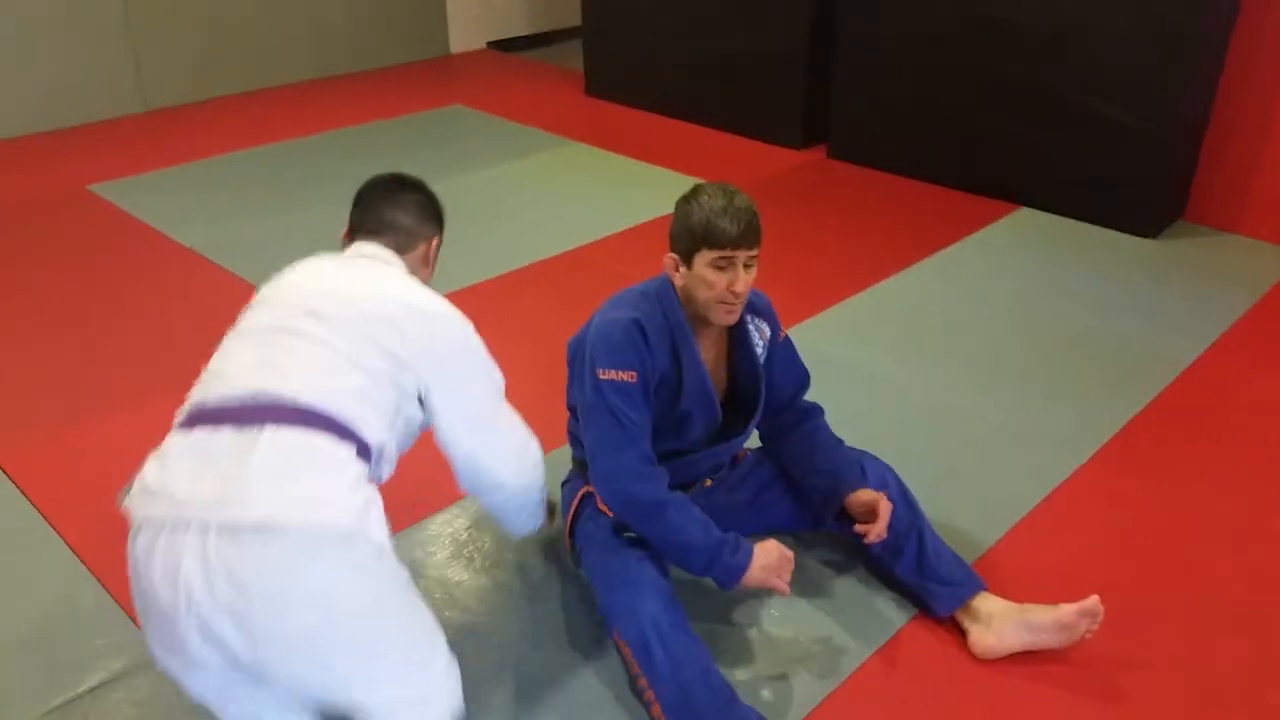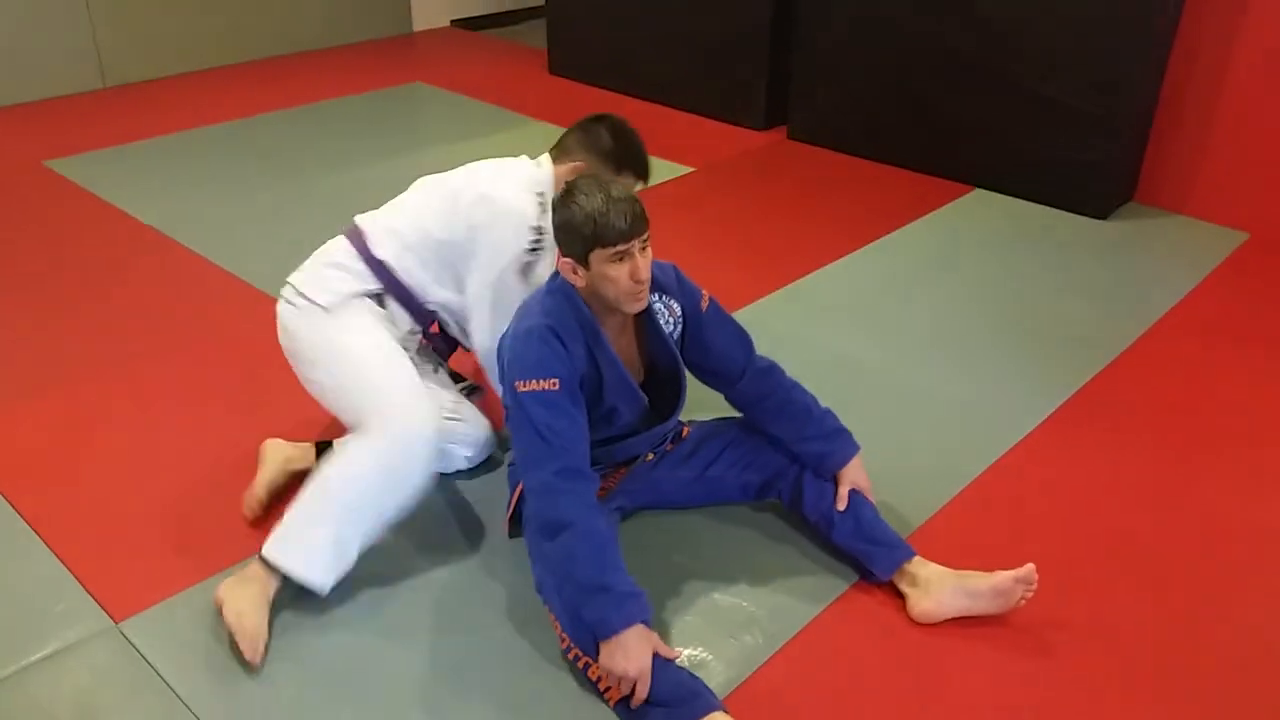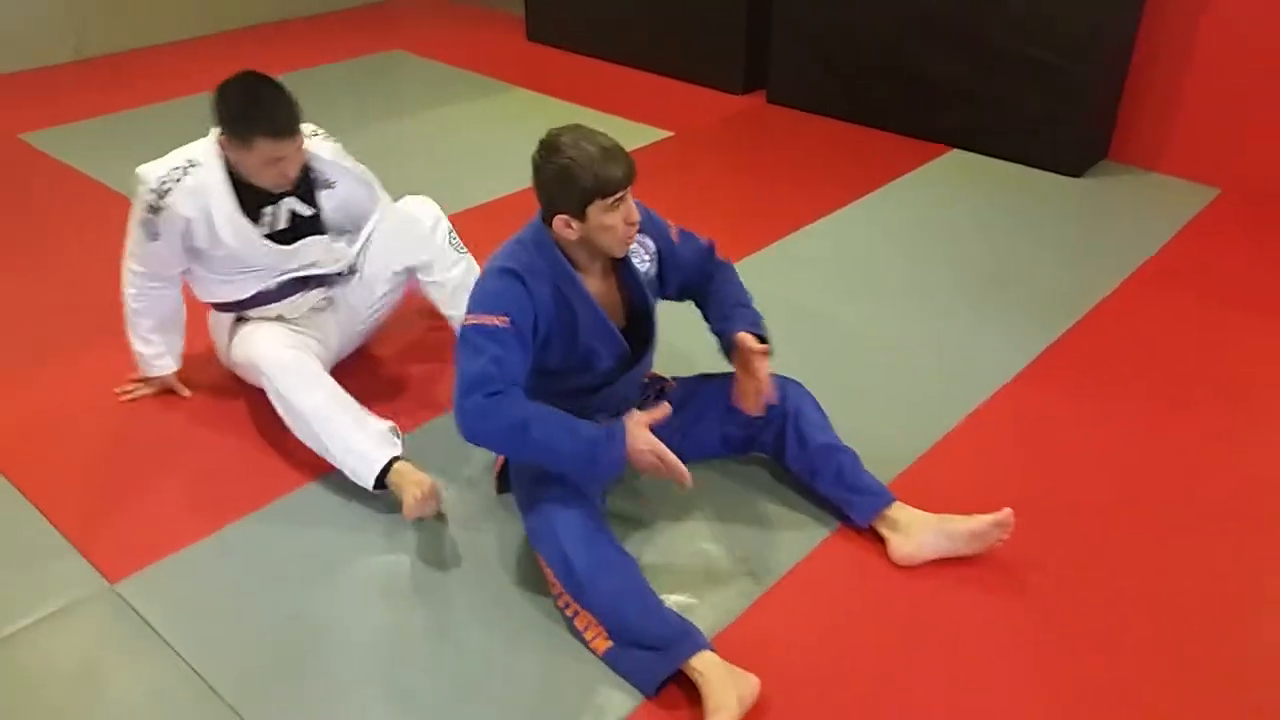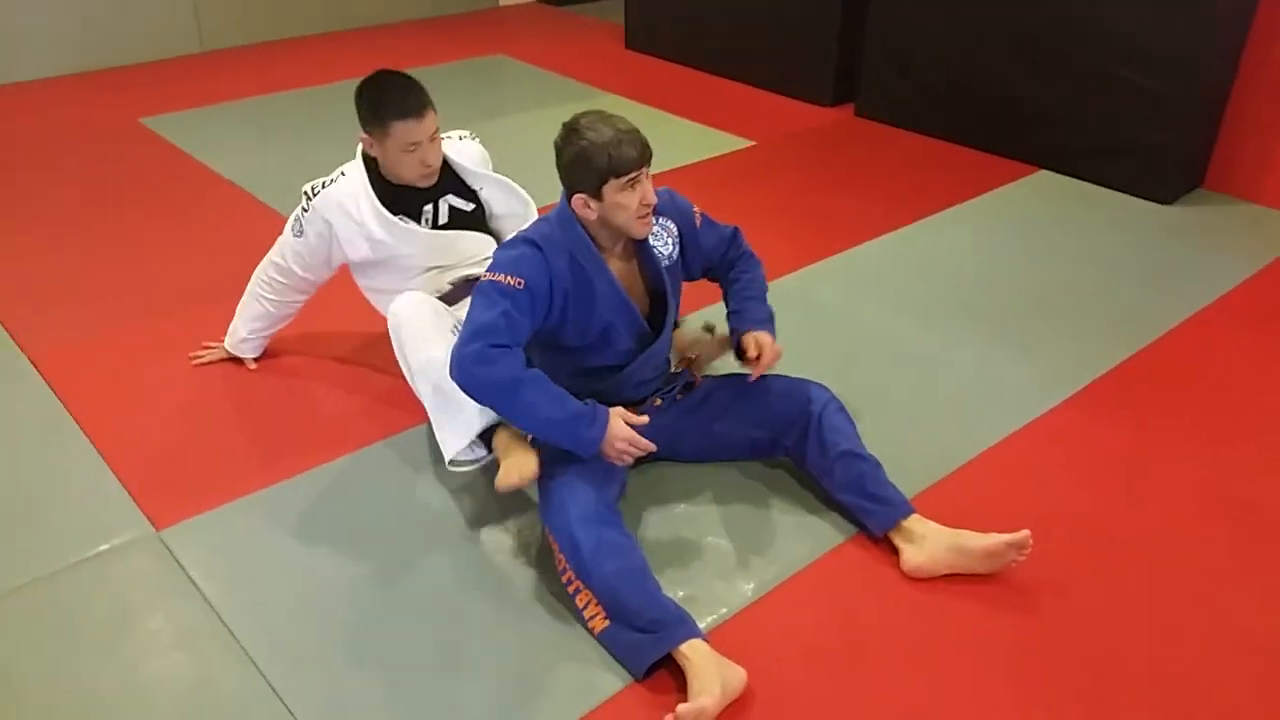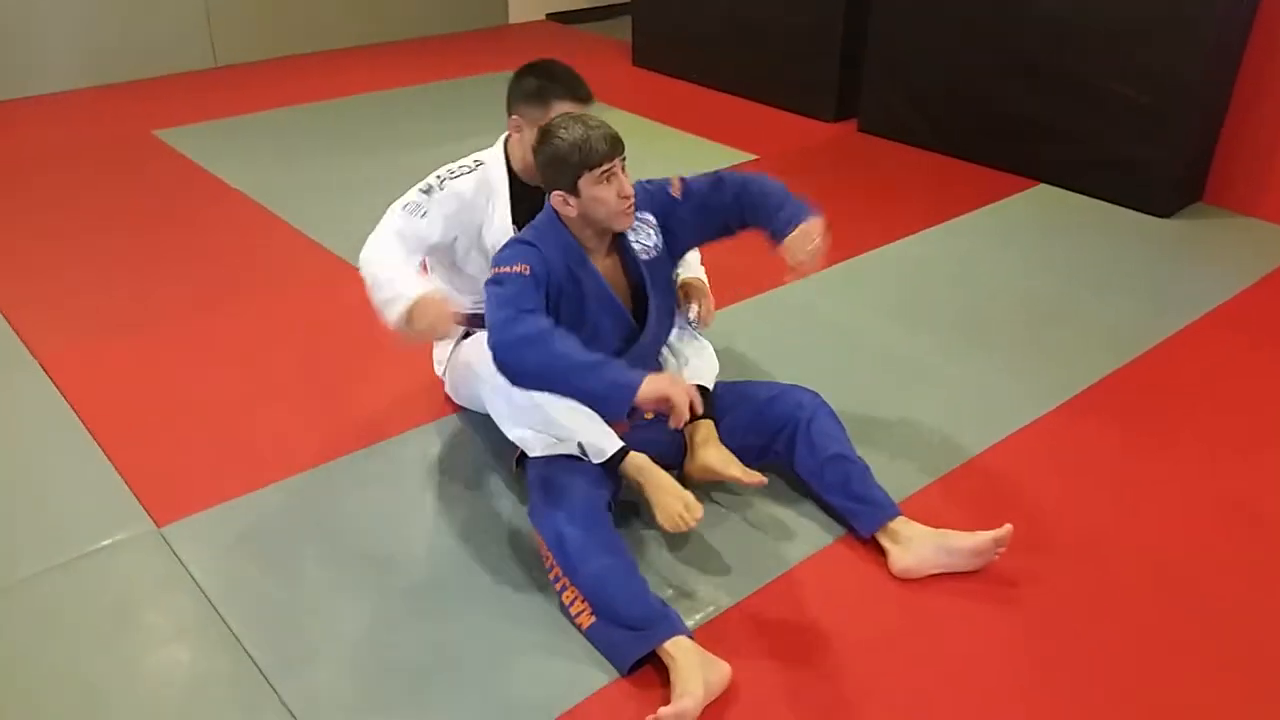
dt=1s
person 1, frame 1
left shoulder: (752, 316)
right shoulder: (621, 336)
left elbow: (789, 420)
right elbow: (626, 483)
left wrist: (847, 490)
right wrist: (734, 559)
left hip: (712, 477)
right hip: (622, 505)
left knee: (860, 475)
right knee: (641, 605)
left ankle: (980, 612)
person 1, frame 2
left shoulder: (665, 288)
right shoulder: (538, 342)
left elbow: (750, 378)
right elbow: (562, 494)
left wrist: (838, 451)
right wrist: (617, 619)
left hip: (654, 450)
right hip: (574, 483)
left knee: (793, 454)
right knee: (584, 594)
left ankle: (918, 577)
person 1, frame 3
left shoulder: (638, 232)
right shoulder: (510, 286)
left elbow: (708, 271)
right elbow: (482, 411)
left wrist: (741, 334)
right wrist: (610, 444)
left hip: (635, 408)
right hip: (561, 440)
left knee: (776, 401)
right knee: (566, 533)
left ankle: (898, 522)
right ankle: (709, 672)
person 1, frame 4
left shoulder: (665, 216)
right shoulder: (535, 260)
left elbow: (733, 254)
right elbow: (478, 361)
left wrist: (754, 323)
right wrist: (588, 427)
left hip: (662, 399)
right hip: (585, 427)
left knee: (805, 404)
right knee: (575, 512)
left ankle: (914, 534)
right ankle: (700, 662)
person 1, frame 5
left shoulder: (648, 208)
right shoulder: (527, 260)
left elbow: (733, 195)
right elbow: (520, 348)
left wrist: (795, 218)
right wrist: (634, 385)
left hip: (659, 403)
left knee: (795, 408)
right knee: (565, 516)
left ankle: (902, 535)
right ankle: (686, 659)
person 2, frame 1
left shoulder: (288, 284)
right shoulder: (427, 316)
right elbow: (509, 475)
right wrist: (532, 514)
left hip: (167, 528)
right hip: (301, 538)
person 2, frame 2
left shoulder: (530, 190)
right shoulder: (516, 213)
left elbow: (511, 319)
right elbow: (497, 343)
left hip: (395, 322)
right hip: (337, 300)
left knee: (472, 441)
right knee: (413, 444)
left ankle: (303, 459)
right ankle: (260, 577)
person 2, frame 3
left shoulder: (316, 151)
right shoulder: (176, 191)
left elbow: (376, 217)
right elbow: (150, 280)
left wrist: (410, 273)
right wrist: (158, 363)
left hip: (342, 296)
right hip: (263, 326)
left knee: (416, 215)
right knee: (278, 361)
right ankle: (397, 473)
person 2, frame 4
left shoulder: (465, 154)
right shoulder: (331, 199)
left elbow: (520, 221)
right elbow: (286, 272)
right wrist: (242, 341)
right hip: (446, 328)
right knee: (414, 313)
right ankle: (508, 445)
person 2, frame 5
right shoulder: (465, 188)
right elbow: (386, 249)
left wrist: (688, 273)
right wrist: (418, 298)
right hip: (485, 341)
right knee: (494, 364)
left ankle: (703, 439)
right ankle: (641, 470)
